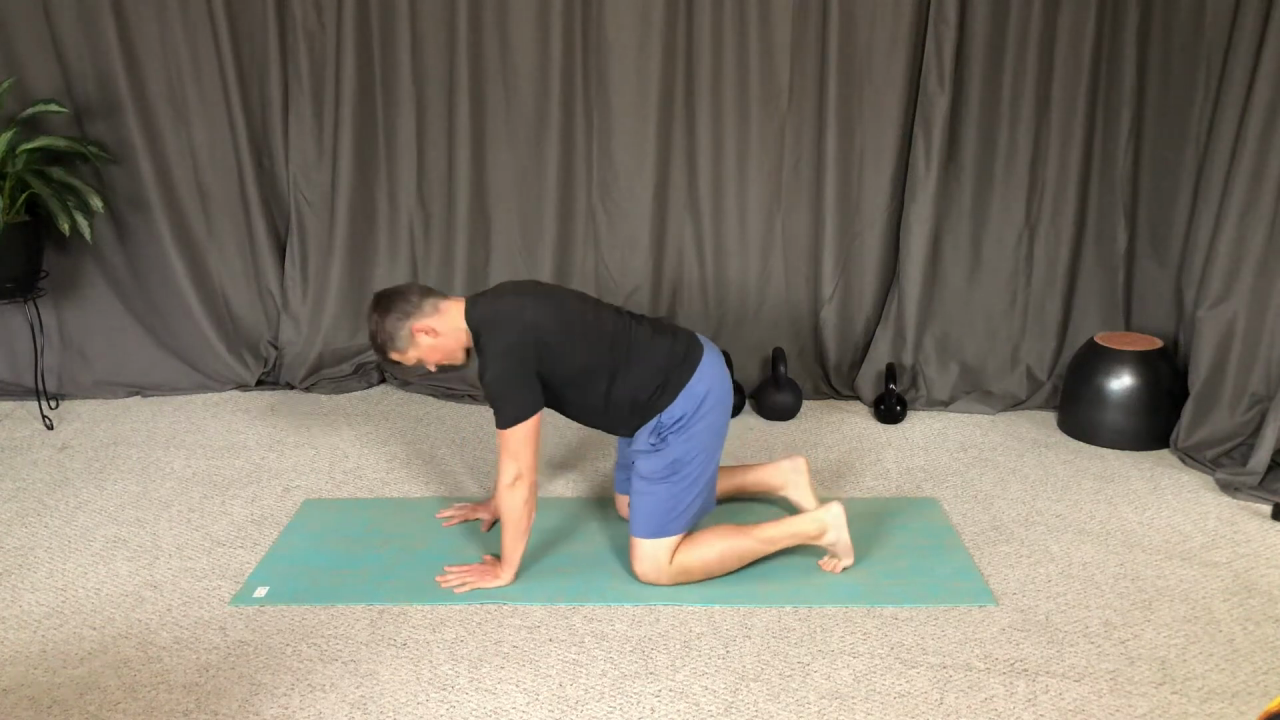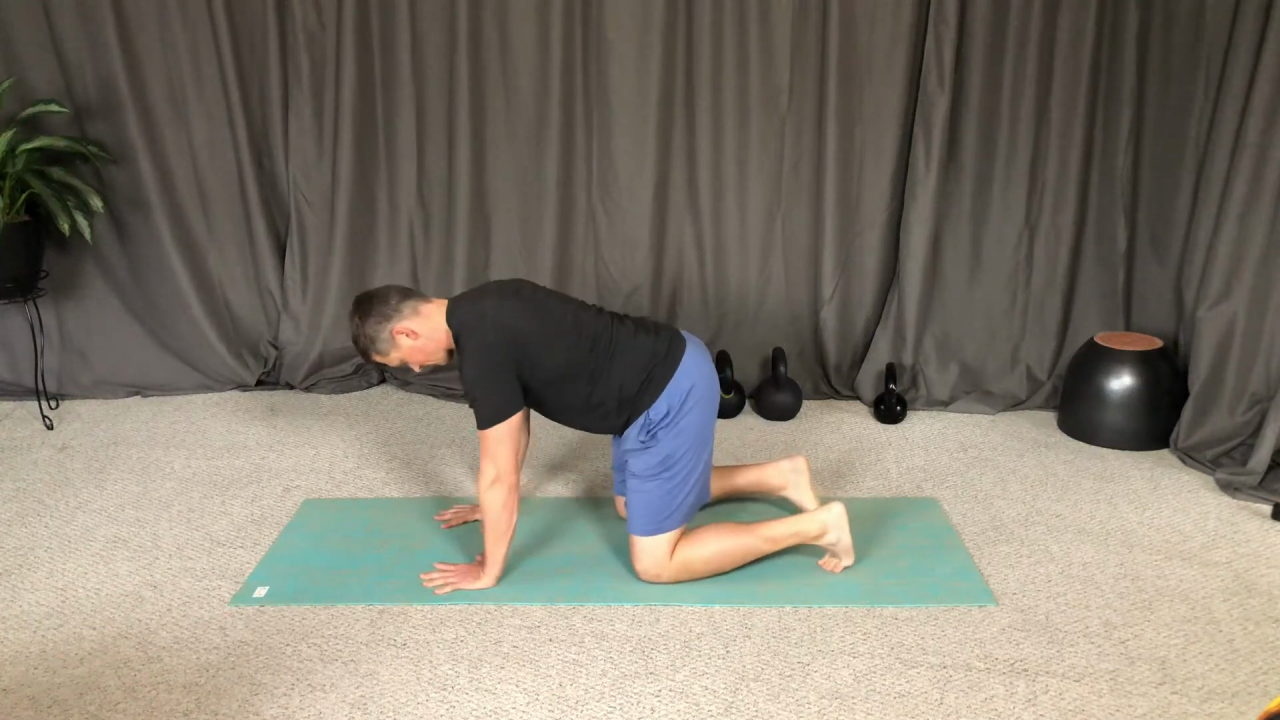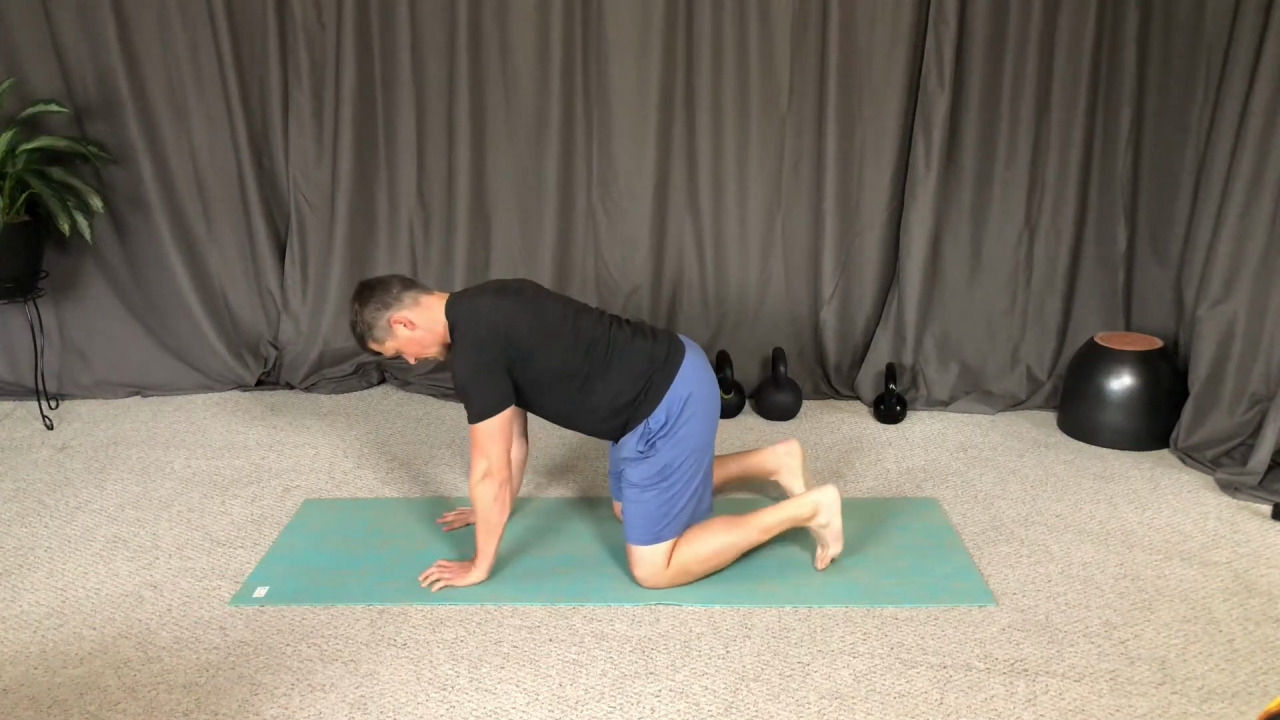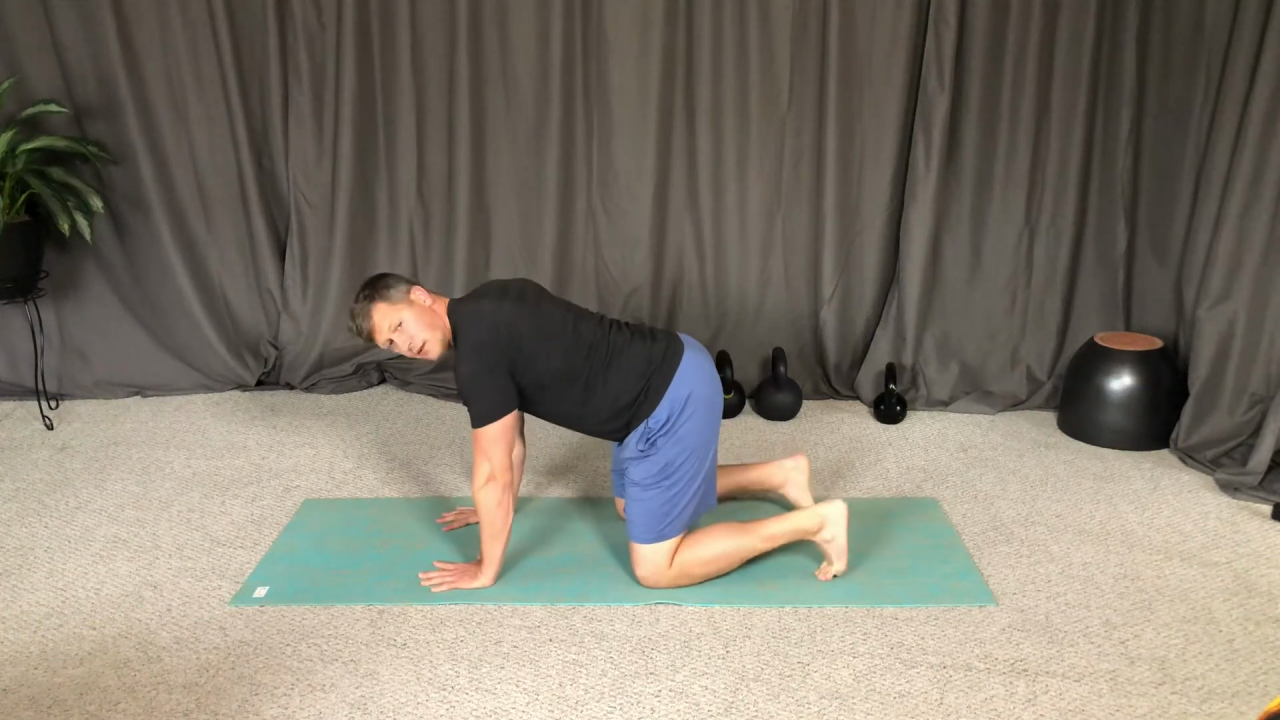
dt=0.5s
person 1, frame 1
left shoulder: (501, 351)
right shoulder: (497, 312)
left elbow: (519, 474)
right elbow: (522, 428)
left wrist: (506, 571)
right wrist: (500, 502)
left hip: (685, 398)
right hip: (682, 373)
left knee: (654, 564)
right knee: (631, 505)
left ankle: (815, 525)
right ankle: (780, 477)
person 1, frame 2
left shoulder: (481, 349)
right shoulder: (480, 312)
left elbow: (499, 473)
right elbow: (516, 427)
left wrist: (488, 571)
right wrist: (495, 505)
left hip: (671, 394)
right hip: (672, 367)
left knee: (655, 561)
right knee: (632, 507)
left ankle: (815, 526)
right ankle: (780, 477)
person 1, frame 3
left shoulder: (474, 348)
right shoulder: (482, 310)
left elbow: (490, 470)
right elbow: (513, 430)
left wrist: (480, 565)
right wrist: (500, 506)
left hip: (670, 402)
right hip: (670, 373)
left knee: (654, 568)
right knee: (629, 508)
left ankle: (808, 508)
right ankle: (773, 461)
person 1, frame 4
left shoulder: (478, 350)
right shoulder: (485, 312)
left elbow: (493, 474)
right elbow: (511, 434)
left wrist: (486, 570)
right wrist: (499, 508)
left hip: (672, 401)
right hip: (675, 368)
left knee: (656, 568)
right knee: (631, 506)
left ankle: (813, 522)
right ankle: (780, 476)
